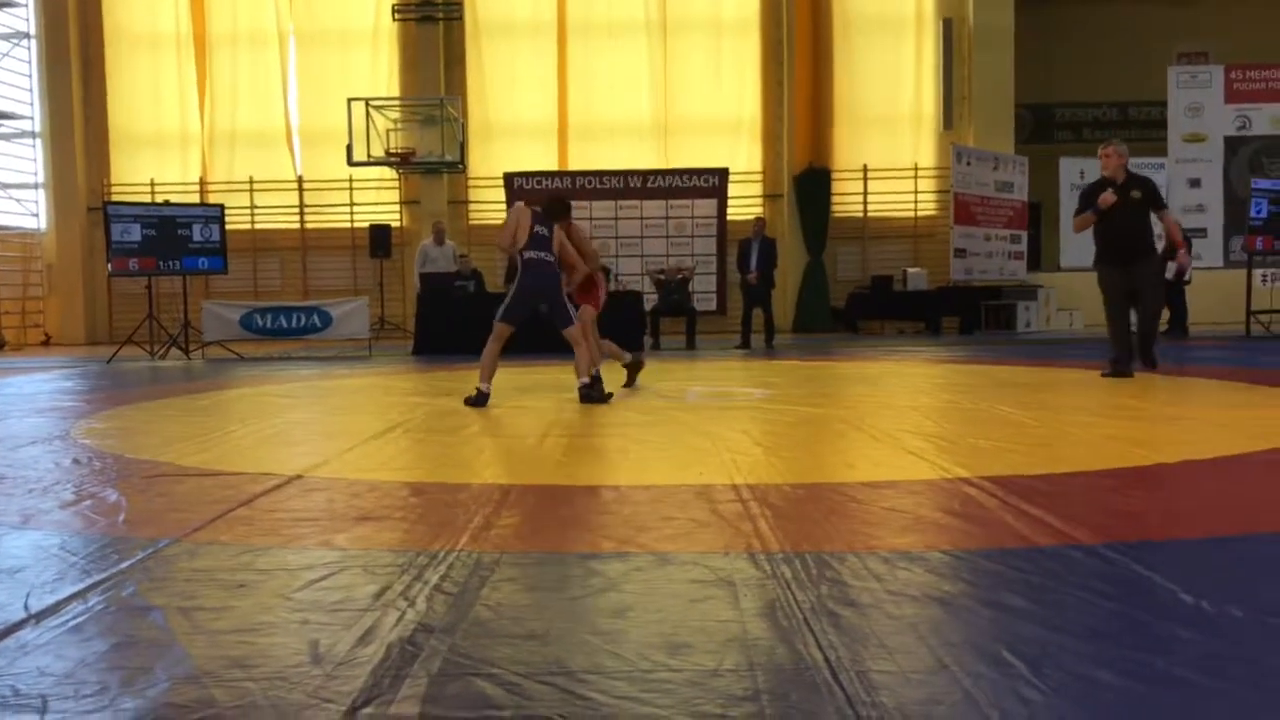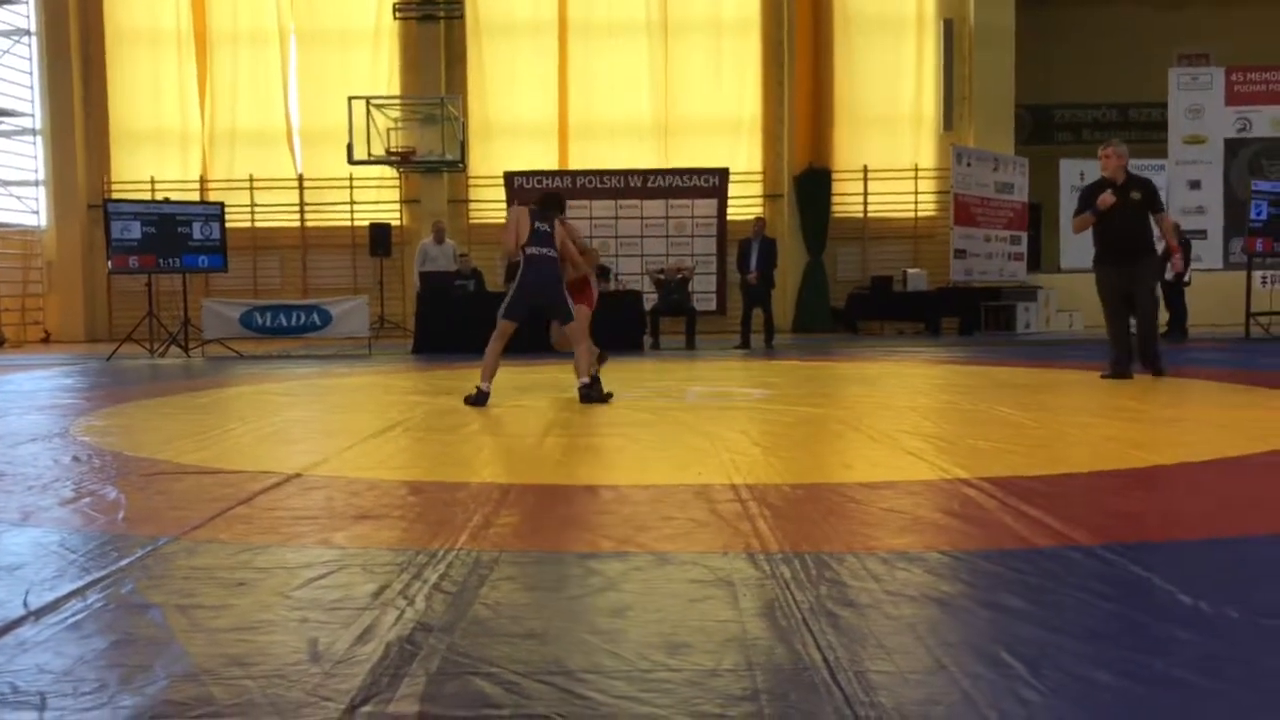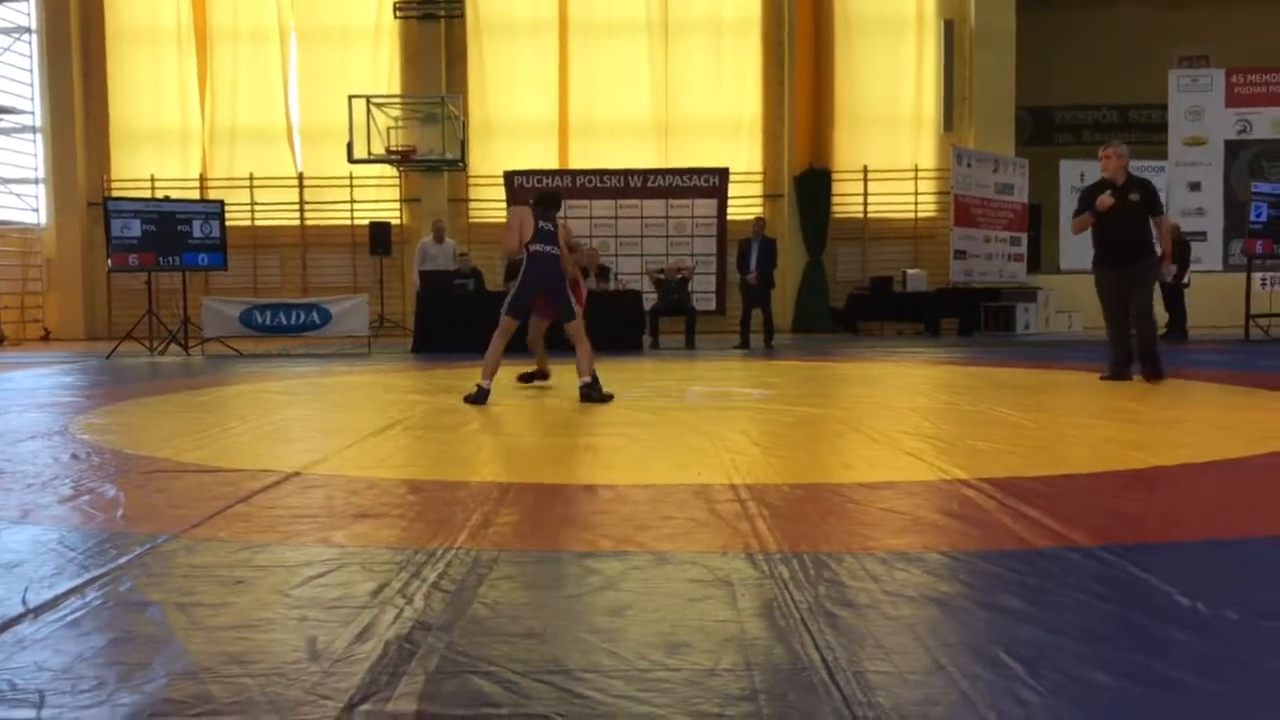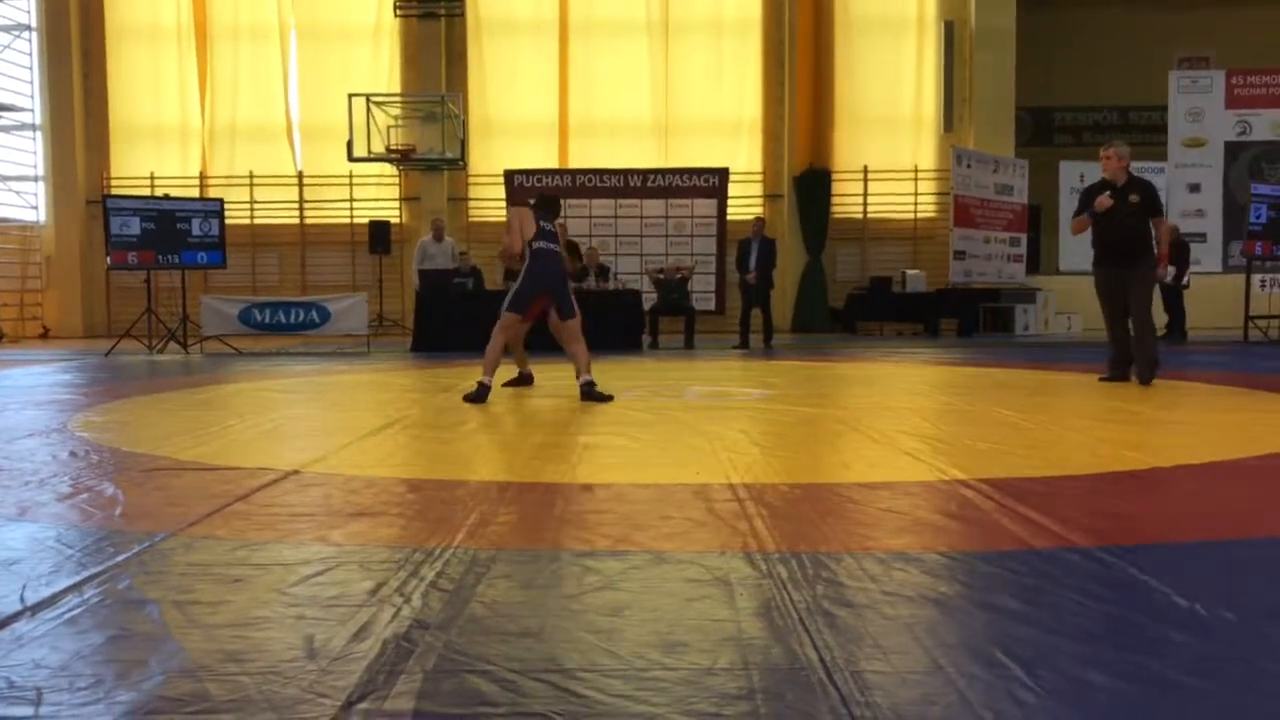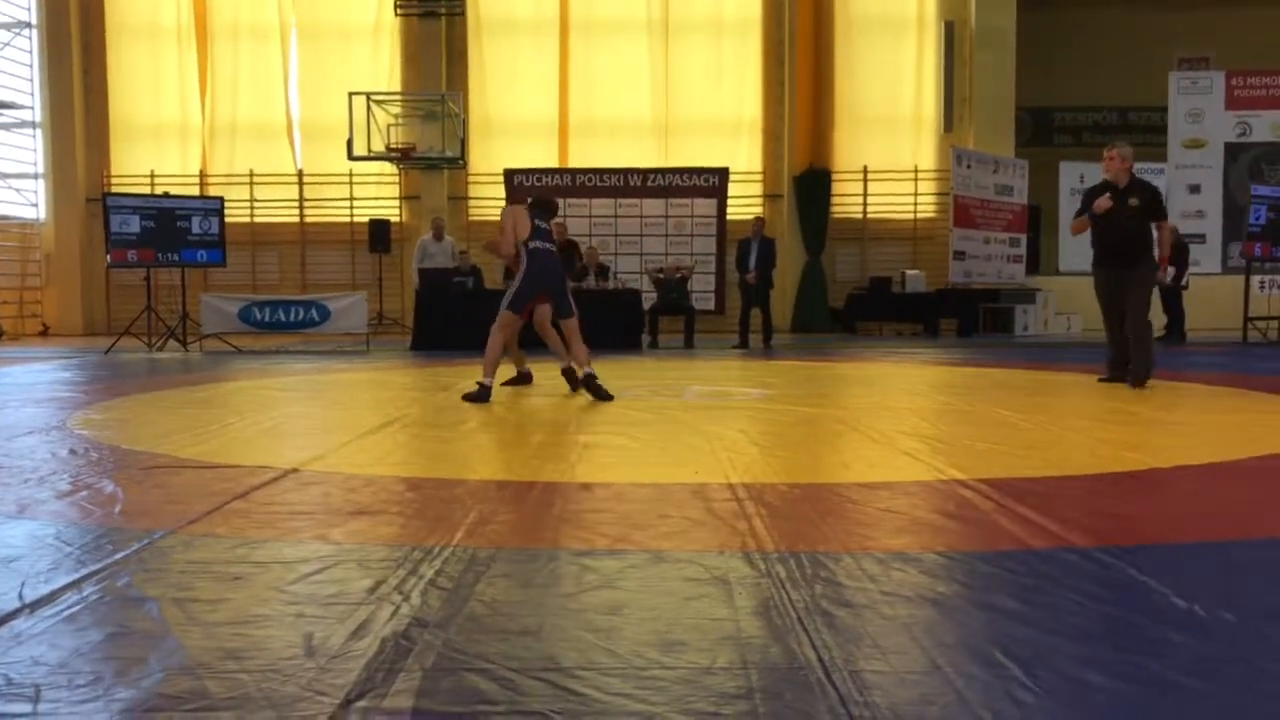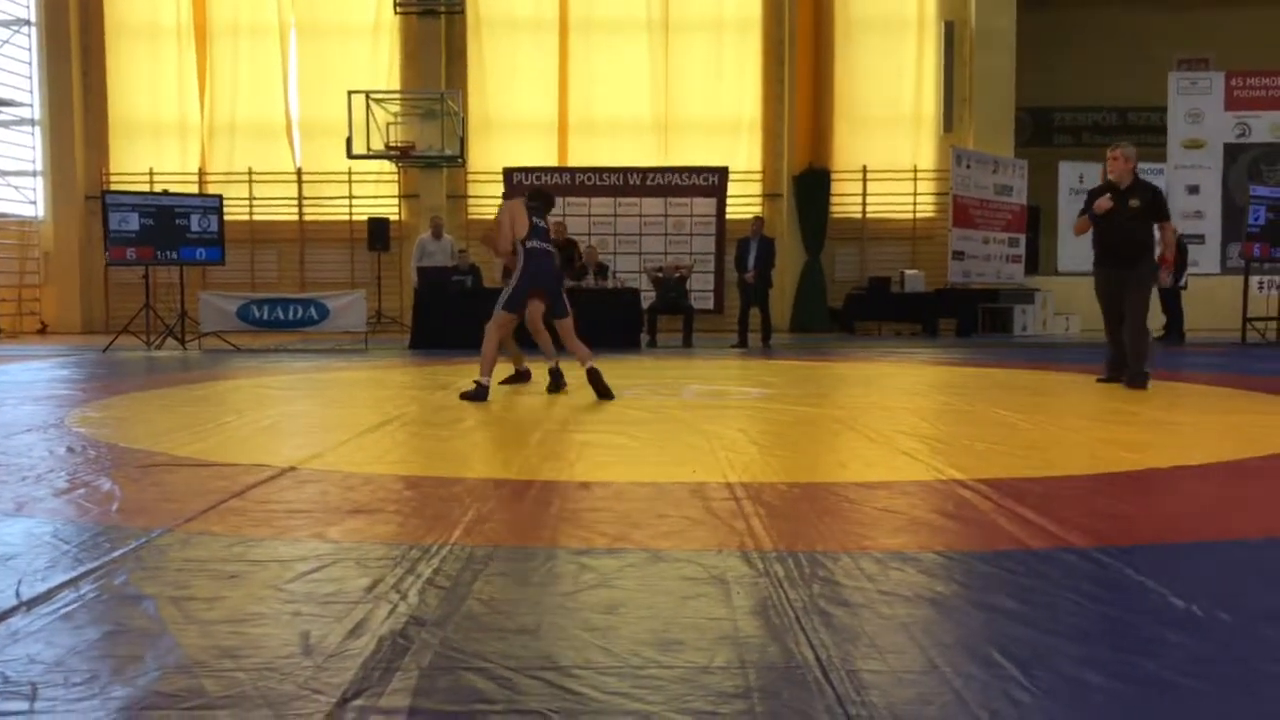
dt=0.1s
person 1, frame 1
left shoulder: (1144, 184)
right shoulder: (1091, 191)
left elbow: (1165, 216)
right elbow: (1077, 226)
left wrist: (1180, 248)
right wrist: (1098, 208)
left hip: (1145, 261)
right hip: (1110, 264)
left knee: (1151, 309)
right knee: (1116, 314)
left ankle: (1147, 351)
right ankle: (1121, 364)
person 1, frame 2
left shoulder: (1144, 186)
right shoulder: (1091, 191)
left elbow: (1162, 219)
right elbow: (1076, 227)
left wrist: (1175, 252)
right wrist: (1097, 209)
left hip: (1143, 262)
right hip: (1108, 265)
left knee: (1147, 312)
right knee: (1116, 317)
left ankle: (1150, 359)
right ankle: (1121, 365)
person 1, frame 3
left shoulder: (1143, 187)
right shoulder: (1091, 192)
left elbow: (1160, 222)
right elbow: (1075, 228)
left wrist: (1165, 257)
right wrist: (1095, 210)
left hip: (1141, 264)
right hip: (1107, 266)
left knee: (1142, 315)
right knee: (1115, 318)
left ankle: (1151, 364)
right ankle: (1120, 366)
person 1, frame 4
left shoulder: (1144, 188)
right shoulder: (1092, 192)
left elbow: (1160, 224)
right elbow: (1075, 229)
left wrist: (1162, 260)
right wrist: (1094, 211)
left hip: (1140, 265)
right hip: (1106, 267)
left knee: (1141, 315)
right knee: (1115, 320)
left ankle: (1146, 368)
right ankle: (1119, 368)
person 1, frame 5
left shoulder: (1147, 191)
right shoulder: (1094, 193)
left elbow: (1163, 228)
right elbow: (1075, 229)
left wrist: (1162, 264)
right wrist: (1093, 212)
left hip: (1139, 267)
right hip: (1105, 268)
left knee: (1137, 319)
right knee: (1113, 322)
left ankle: (1140, 372)
right ankle: (1118, 369)
person 1, frame 6
left shoulder: (1149, 192)
right shoulder: (1097, 193)
left elbow: (1166, 229)
right elbow: (1077, 230)
left wrist: (1166, 266)
right wrist: (1094, 212)
left hip: (1139, 267)
right hip: (1106, 268)
left knee: (1135, 320)
right knee: (1113, 322)
left ankle: (1136, 374)
right ankle: (1116, 368)
person 2, frame 1
left shoulder: (519, 212)
right shoulder: (557, 230)
left elbow: (504, 244)
right elbow: (582, 268)
left hip: (526, 282)
right hip: (552, 284)
left knee: (495, 340)
right knee: (579, 342)
left ankle: (482, 392)
right ankle: (586, 388)
person 2, frame 2
left shoulder: (517, 212)
right shoulder: (558, 227)
left elbow: (510, 248)
right elbow: (581, 265)
left hip: (528, 277)
right hip: (554, 278)
left knee: (499, 337)
right knee: (580, 339)
left ankle: (482, 391)
right ankle: (586, 388)
person 2, frame 3
left shoulder: (518, 212)
right shoulder: (559, 226)
left elbow: (512, 248)
right elbow: (567, 263)
left hip: (531, 274)
right hip: (556, 275)
left knee: (501, 335)
right knee: (580, 339)
left ankle: (483, 389)
right ankle: (587, 387)
person 2, frame 4
left shoulder: (518, 212)
right shoulder: (554, 227)
left elbow: (516, 248)
left wrist: (510, 244)
left hip: (534, 271)
right hip: (558, 272)
left knee: (501, 331)
right knee: (575, 339)
left ankle: (484, 387)
right ankle: (586, 386)
person 2, frame 5
left shoulder: (511, 211)
right shoulder: (546, 224)
left elbow: (508, 251)
left wrist: (495, 246)
left hip: (532, 269)
right hip: (556, 271)
left knee: (499, 330)
right knee: (574, 337)
left ankle: (485, 387)
right ankle: (588, 377)
person 2, frame 6
left shoulder: (509, 206)
right shoulder: (542, 220)
left elbow: (504, 249)
left wrist: (493, 241)
left hip: (528, 269)
right hip: (552, 272)
left knee: (493, 329)
right knee: (570, 337)
left ankle: (482, 387)
right ankle: (592, 371)
